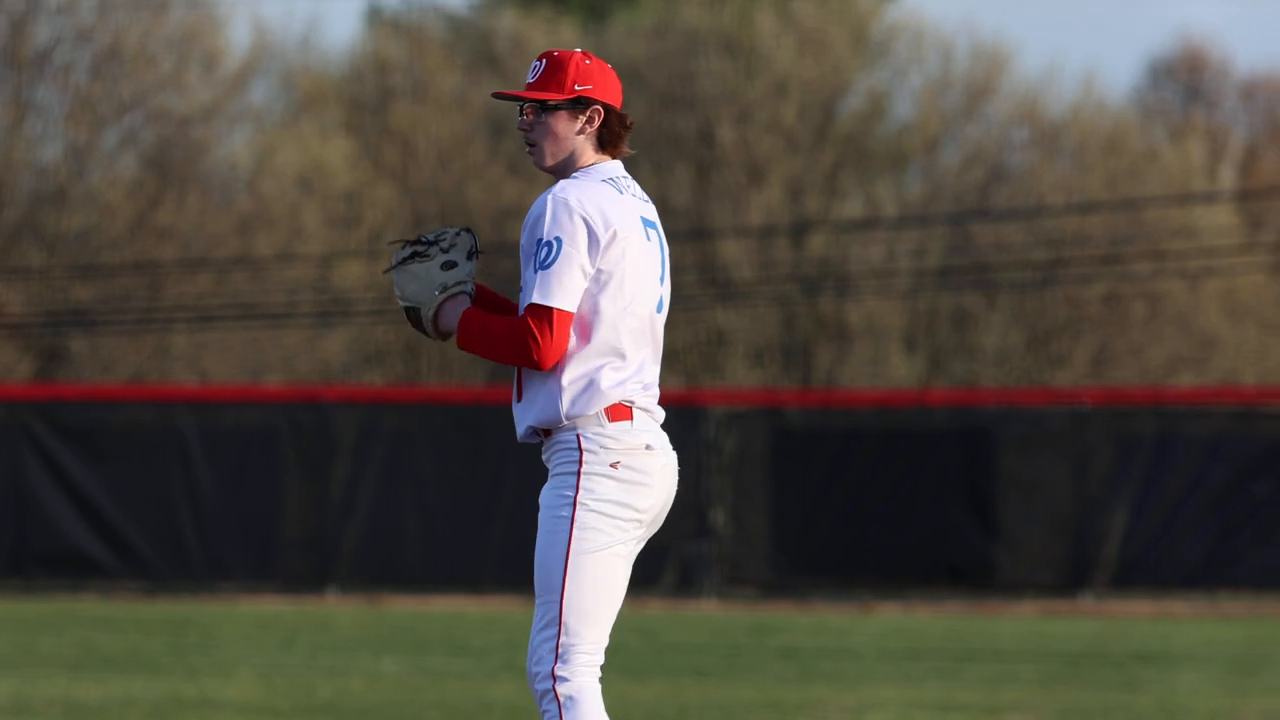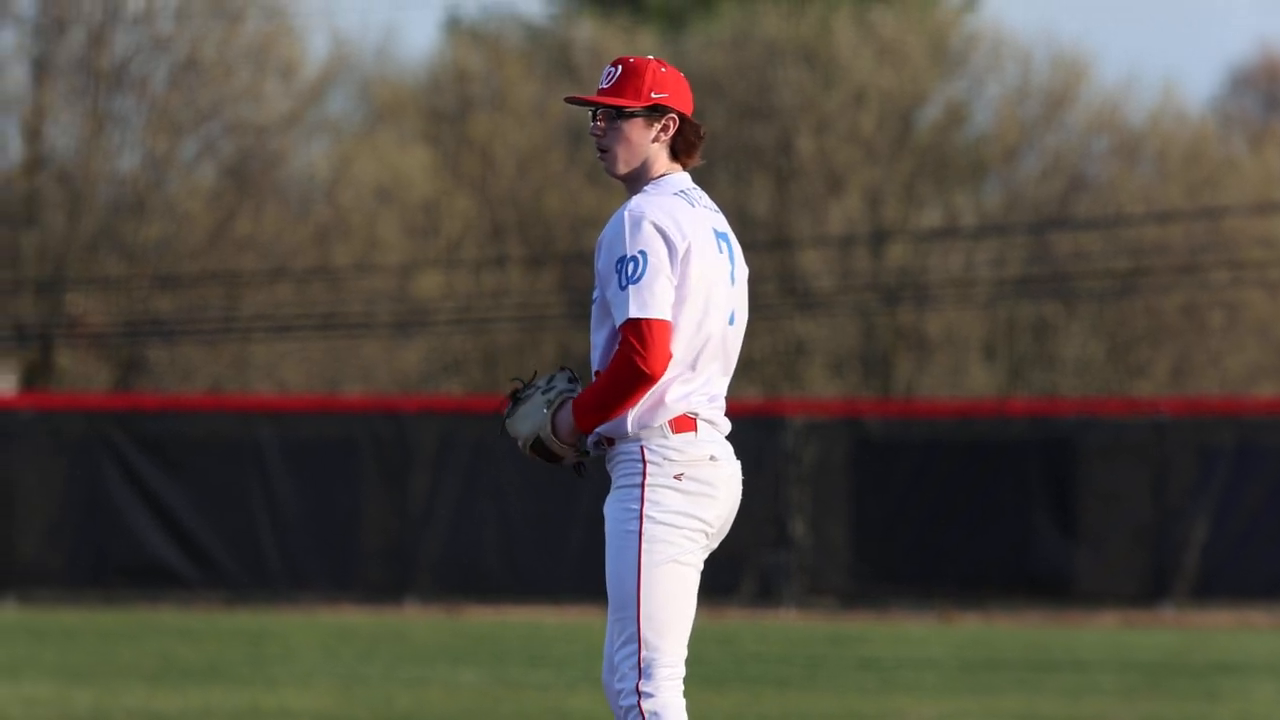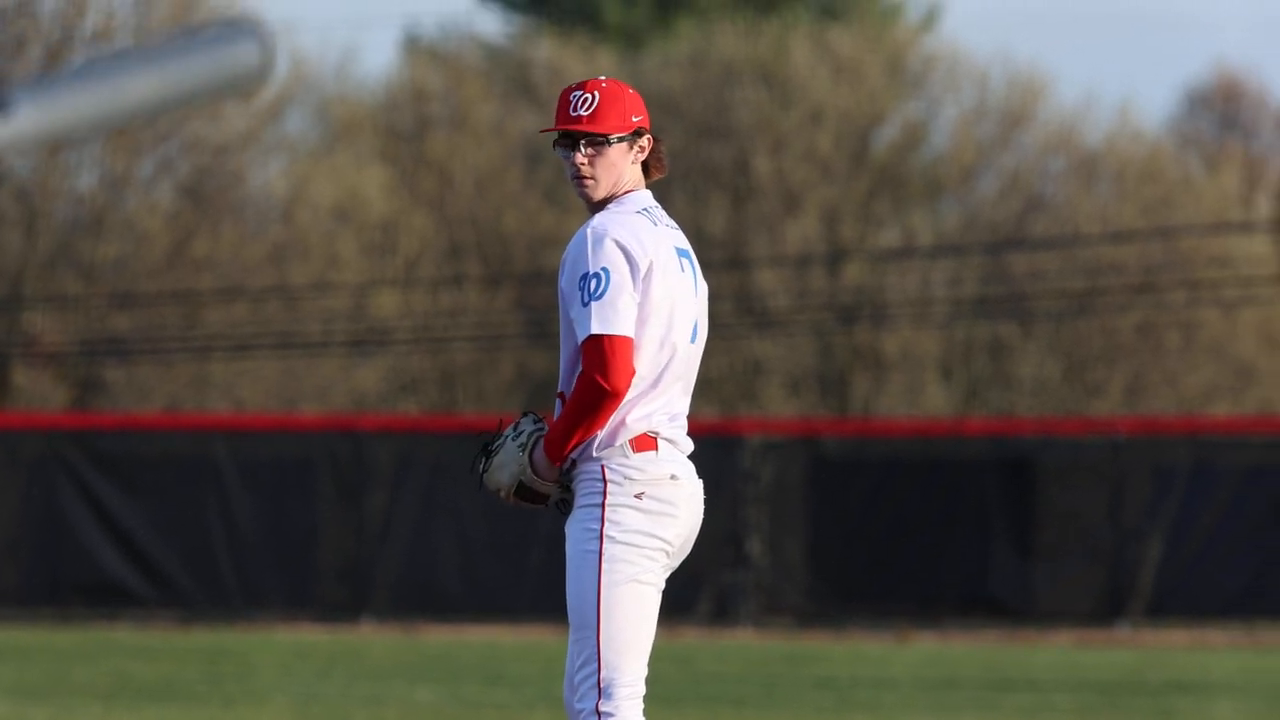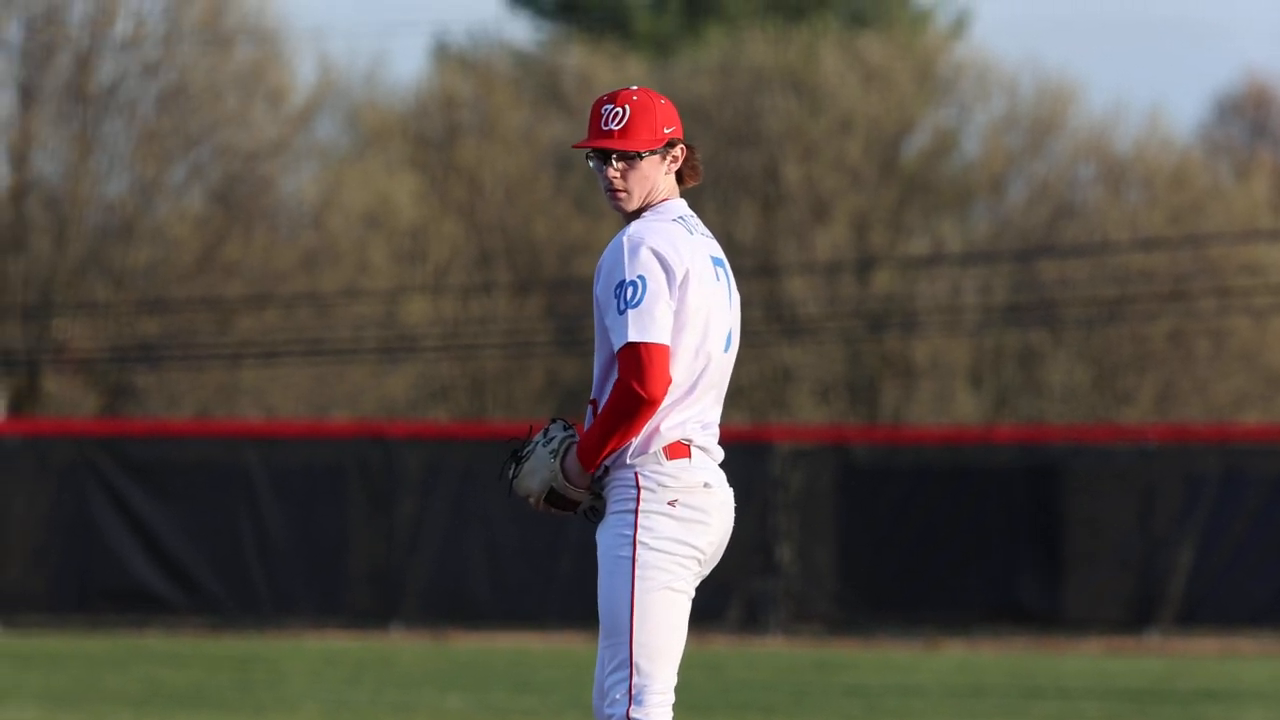
dt=0.4s
person 1, frame 1
left shoulder: (568, 204)
right shoulder: (635, 204)
left elbow: (540, 345)
left wrist: (460, 322)
right wrist: (477, 297)
left hip: (598, 455)
right hip: (640, 452)
right knee: (563, 662)
person 1, frame 2
left shoulder: (642, 217)
right shoulder: (709, 218)
left elbow: (646, 357)
left wrist: (577, 417)
right wrist: (592, 394)
left hip: (661, 465)
right hip: (708, 458)
person 1, frame 3
left shoulder: (604, 237)
right shoulder: (671, 237)
left elbow: (608, 375)
left wrist: (552, 450)
right wrist: (568, 446)
left hip: (622, 483)
right hip: (671, 479)
person 1, frame 4
left shoulder: (640, 245)
right shoulder: (704, 244)
left elbow: (646, 383)
left wrist: (584, 458)
right wrist: (596, 448)
left hip: (654, 492)
right hip: (700, 487)
